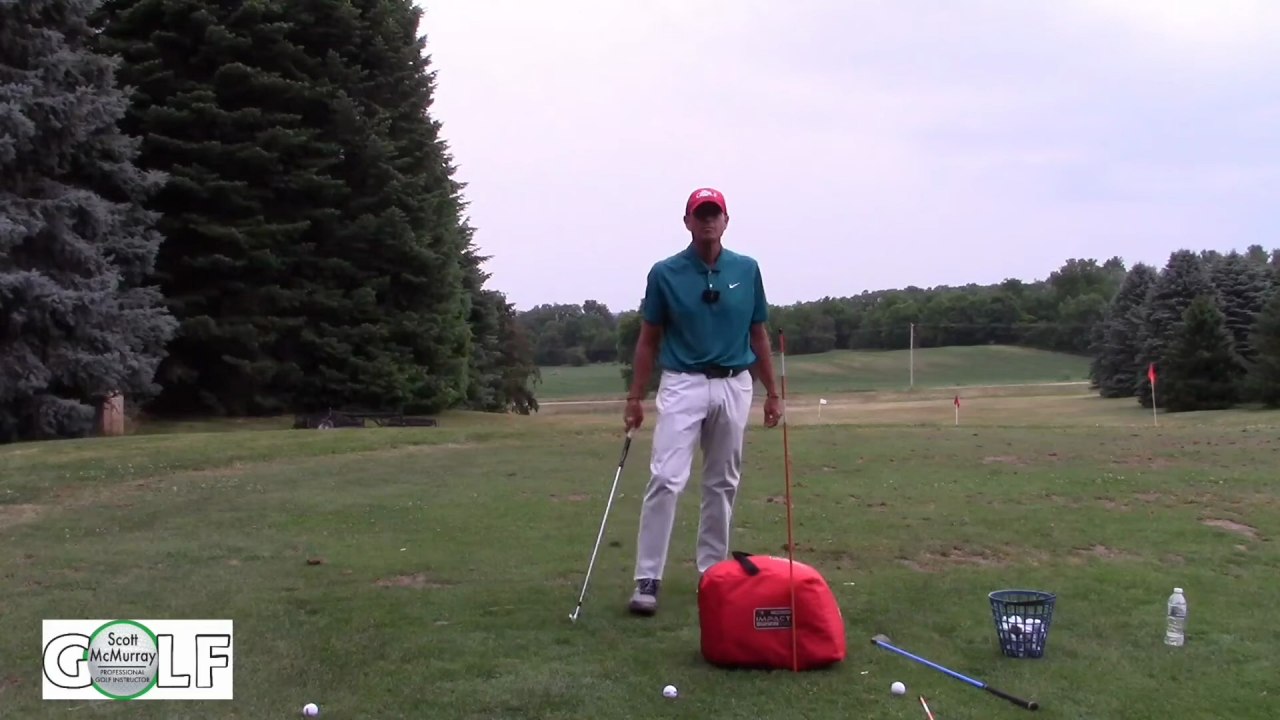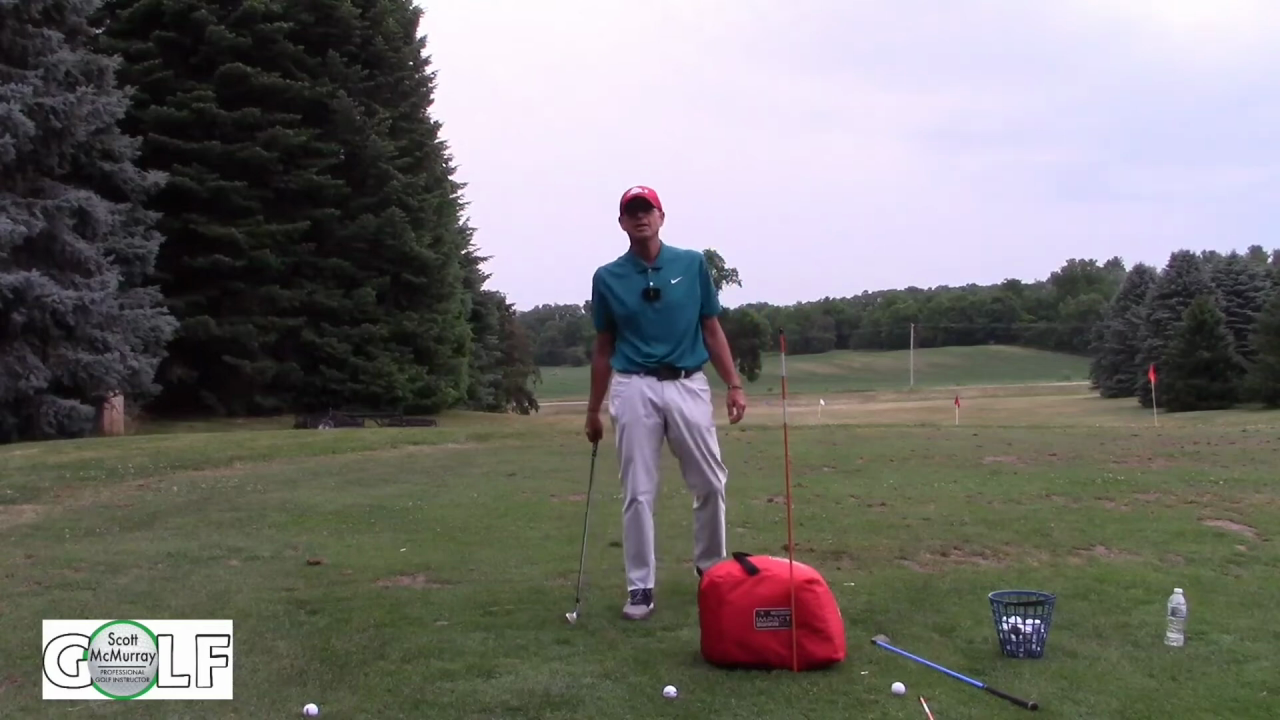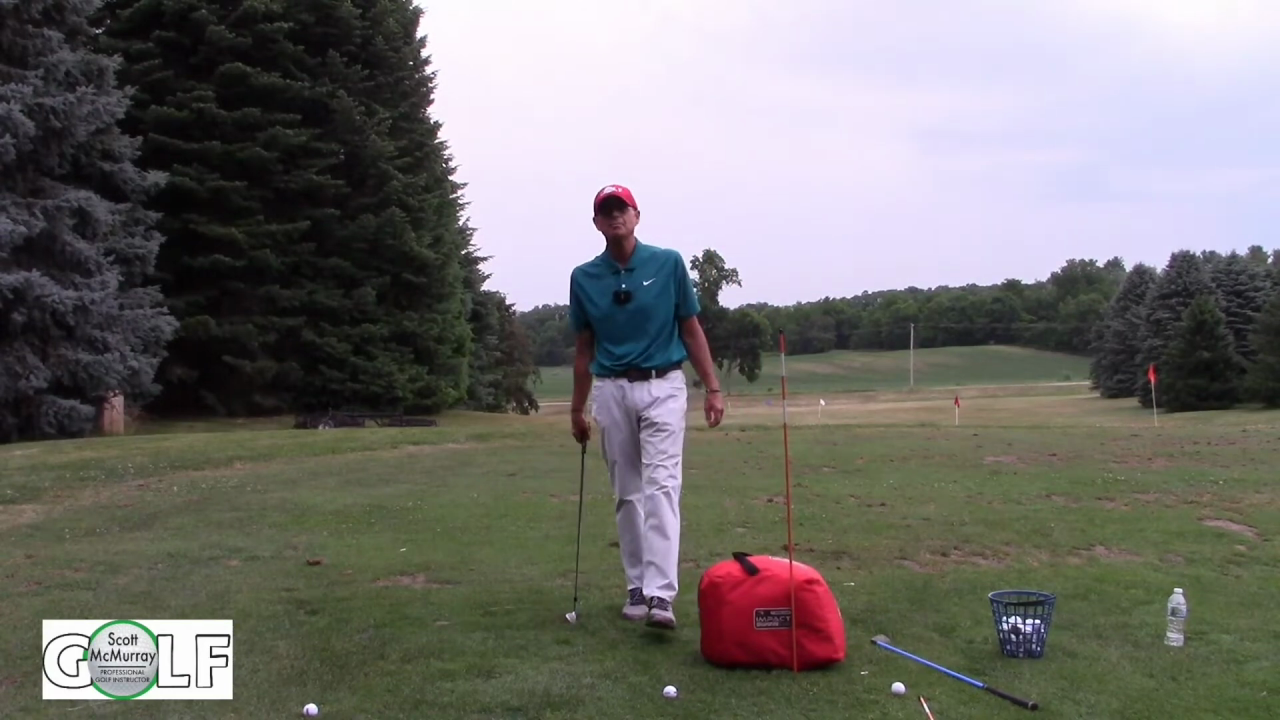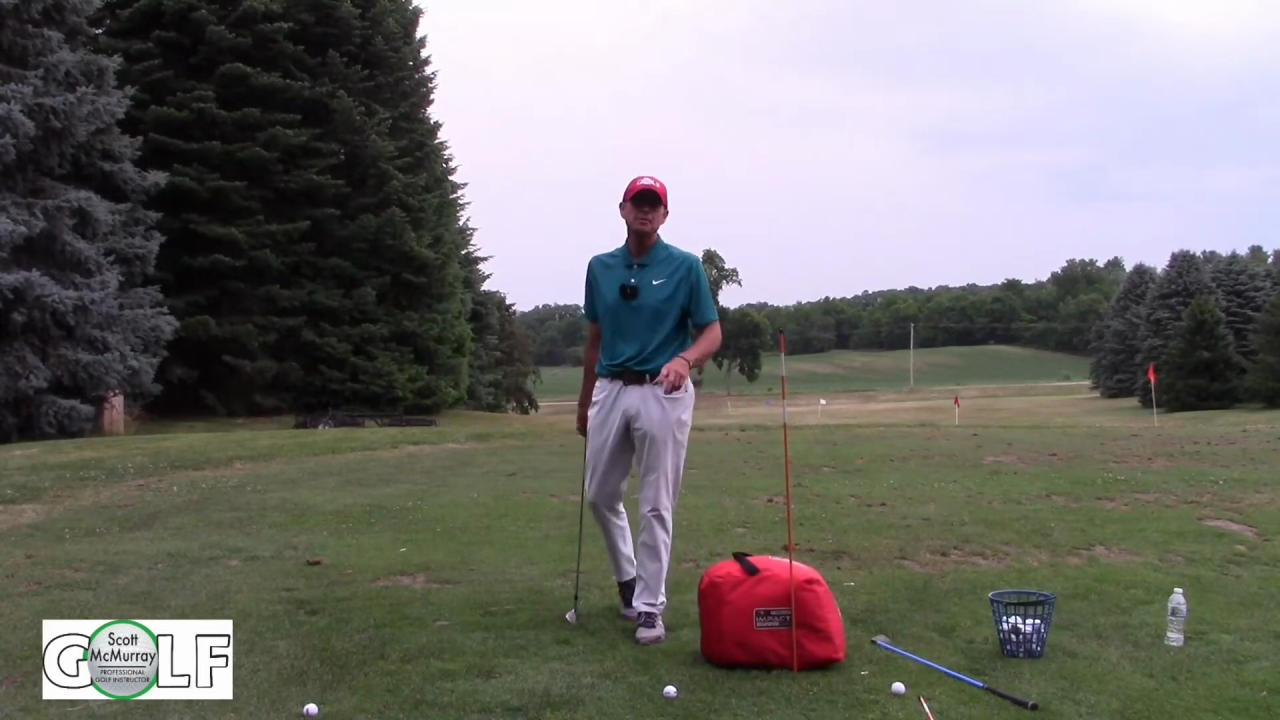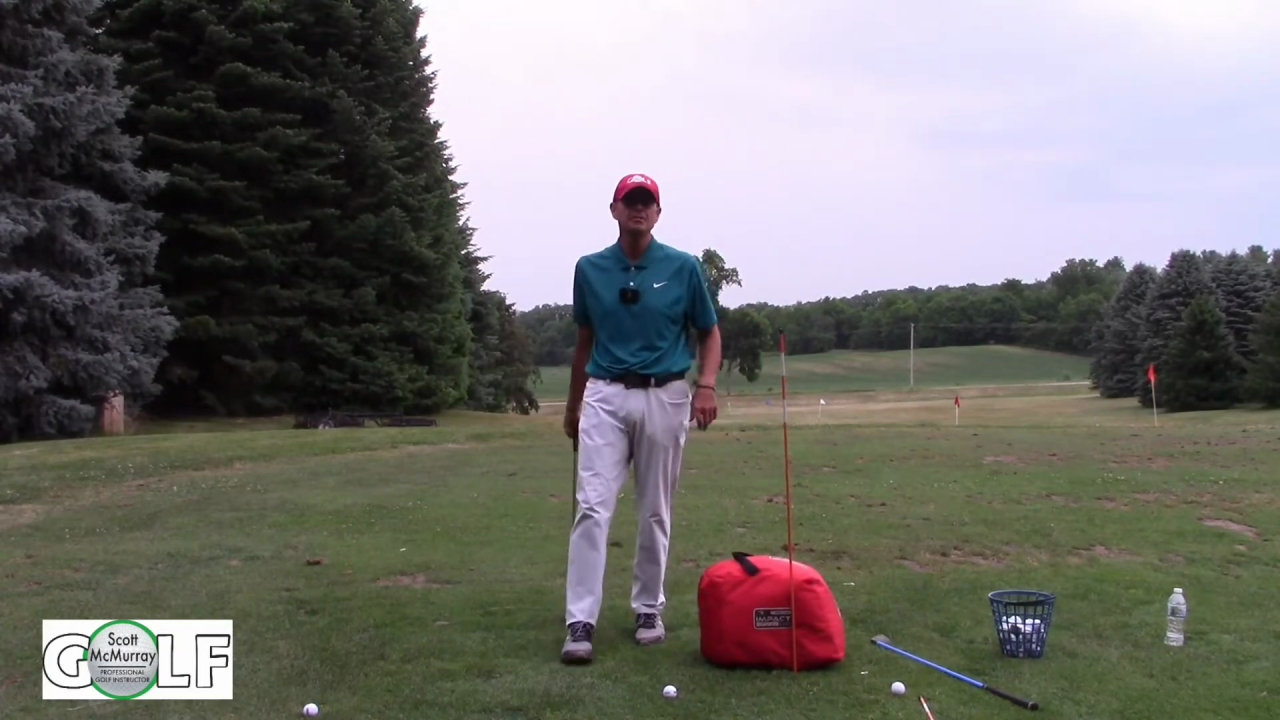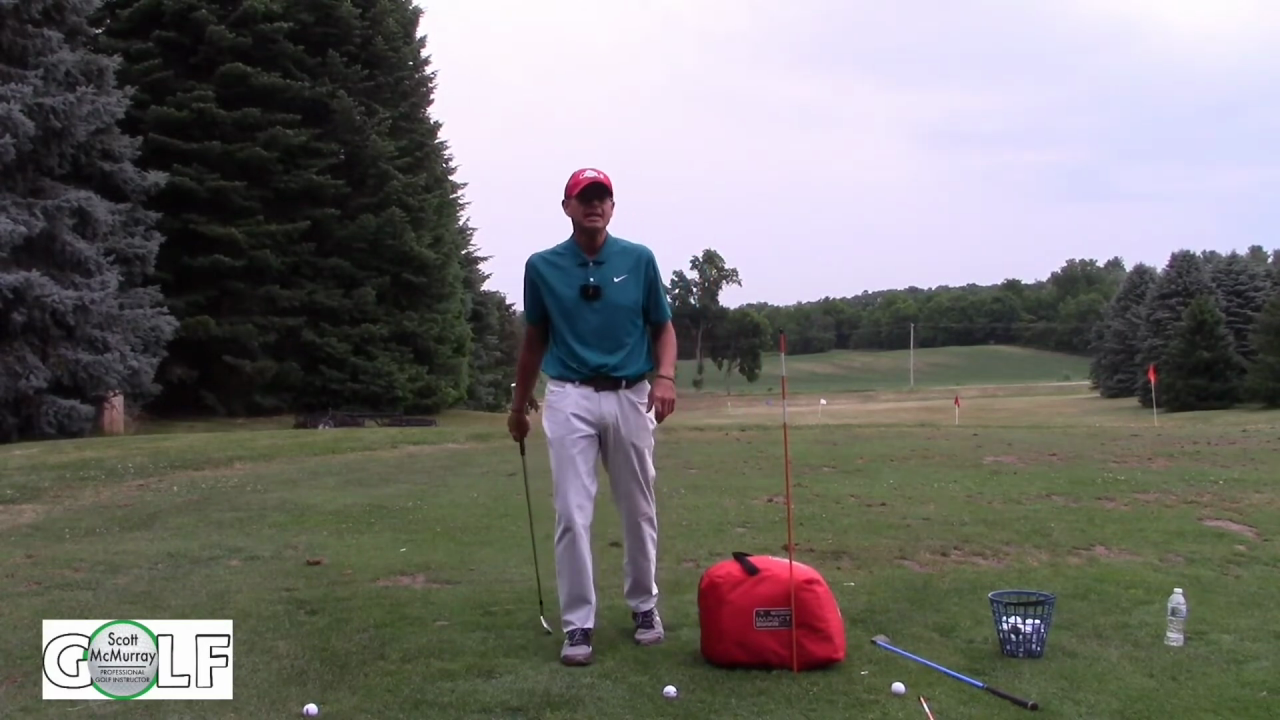
dt=0.7s
person 1, frame 1
left shoulder: (747, 270)
right shoulder: (665, 273)
left elbow: (758, 335)
right elbow: (649, 339)
left wrist: (771, 391)
right wrist: (635, 398)
left hip: (733, 386)
right hip: (682, 385)
left knee: (722, 484)
right knee: (666, 479)
left ankle: (713, 572)
right ankle: (648, 579)
person 1, frame 2
left shoulder: (693, 264)
right shoulder: (607, 277)
left elbow: (712, 329)
right elbow: (603, 346)
left wrist: (734, 385)
right wrist: (594, 409)
left hip: (688, 386)
right hip: (634, 389)
left knee: (709, 484)
right knee: (638, 493)
left ankle: (711, 567)
right ankle: (641, 586)
person 1, frame 3
left shoulder: (669, 263)
right shoulder: (584, 277)
left elbow: (691, 330)
right elbow: (584, 347)
left wrist: (712, 388)
right wrist: (577, 409)
left hip: (663, 386)
right hip: (610, 391)
left knee: (661, 486)
right knee: (627, 494)
left ankle: (660, 595)
right ankle: (638, 586)
person 1, frame 4
left shoulder: (686, 266)
right shoulder: (599, 267)
left elbow: (711, 331)
left wrist: (684, 360)
right wrist: (584, 400)
left hip: (663, 394)
right hip: (611, 392)
left knee: (656, 506)
right knee: (601, 497)
left ankle: (649, 607)
right ankle: (628, 575)
person 1, frame 5
left shoulder: (684, 267)
right shoulder: (589, 268)
left elbow: (709, 332)
left wrist: (706, 385)
right wrist: (572, 404)
left hip: (664, 397)
right hip: (605, 396)
left knee: (655, 513)
right knee: (593, 508)
left ankle: (649, 609)
right ankle: (580, 623)
person 1, frame 6
left shoulder: (639, 260)
right shoulder: (541, 266)
left elbow: (662, 327)
right elbow: (534, 340)
left wrist: (665, 376)
right wrist: (518, 404)
left hip: (629, 398)
right hip: (569, 400)
left knee: (638, 513)
right knee: (572, 516)
left ankle: (644, 605)
right ankle: (578, 625)
